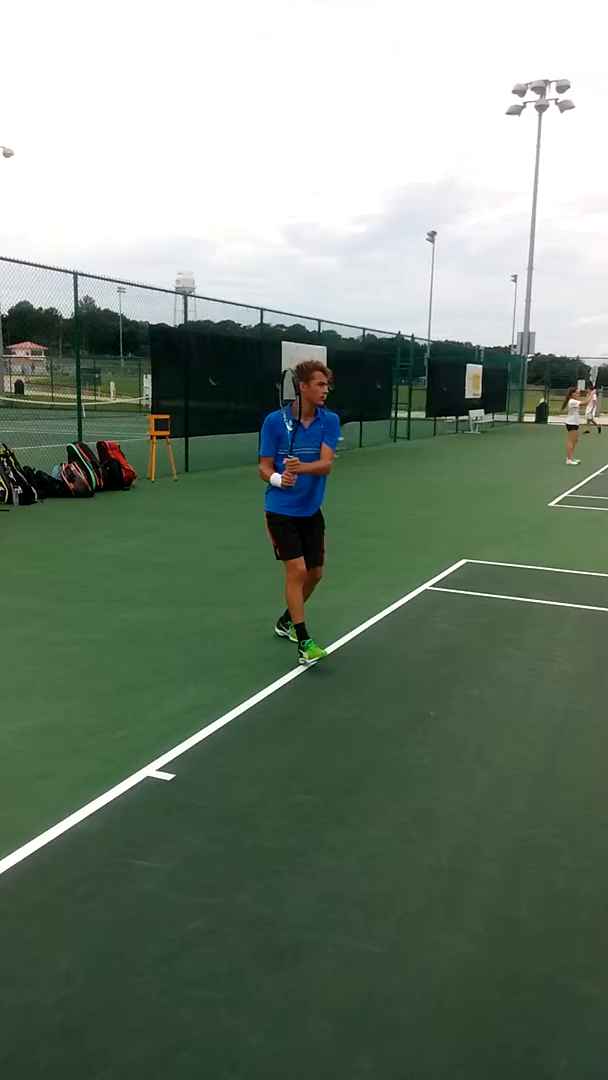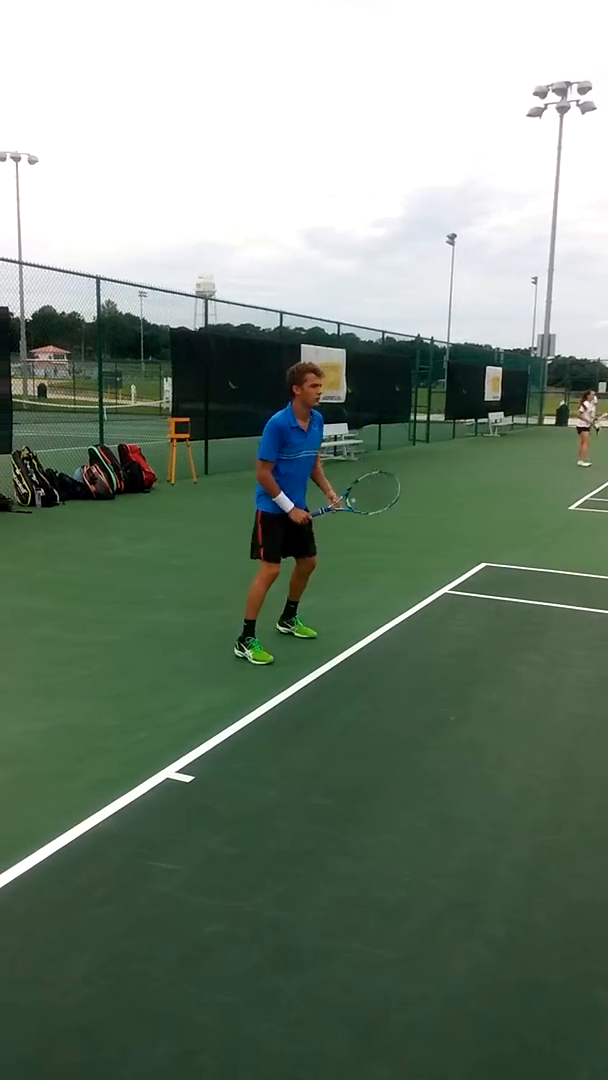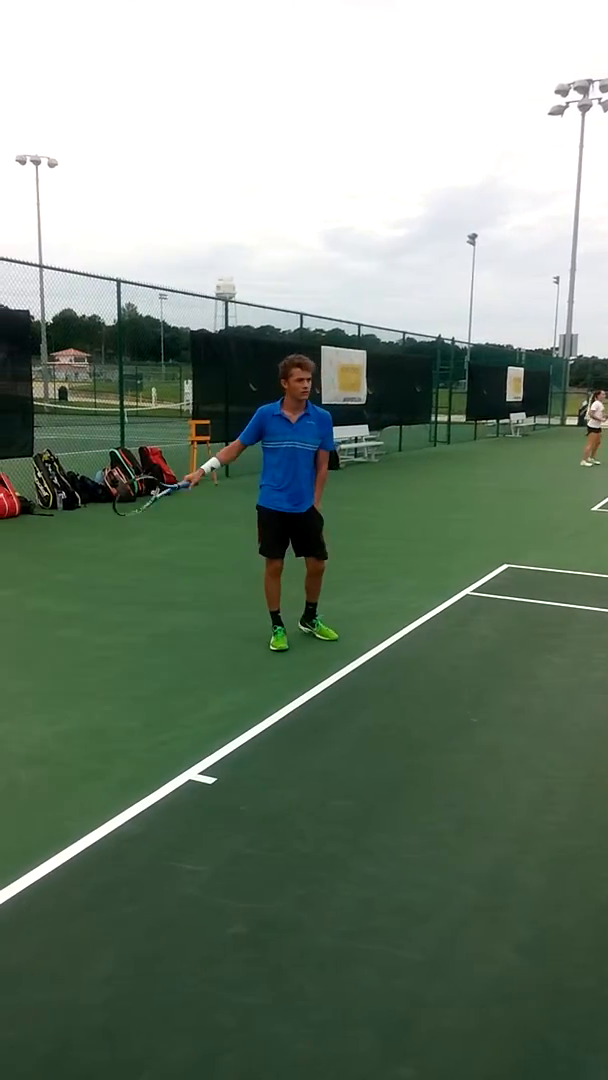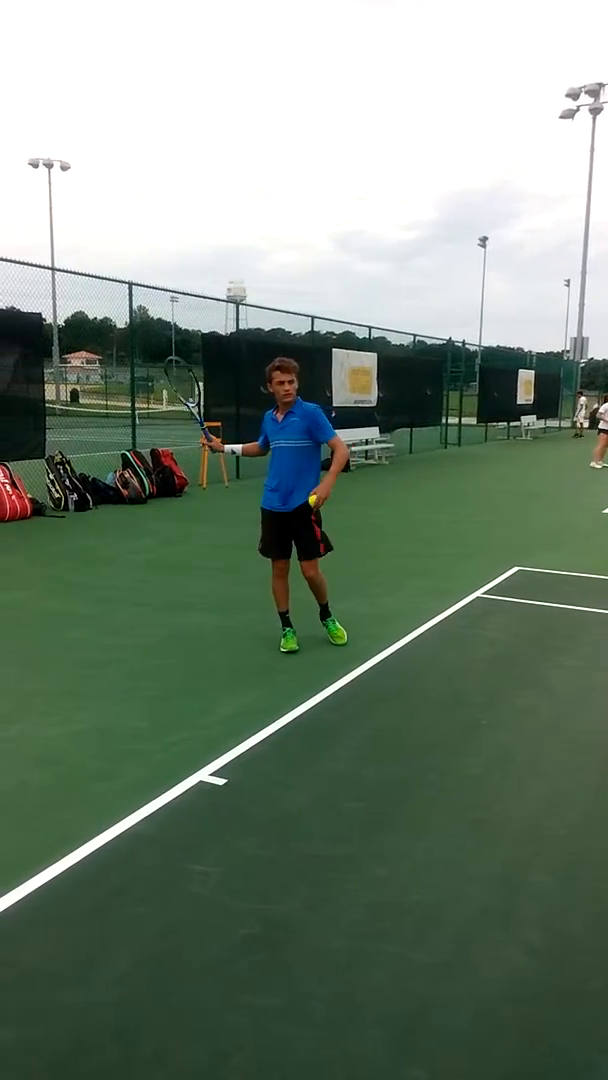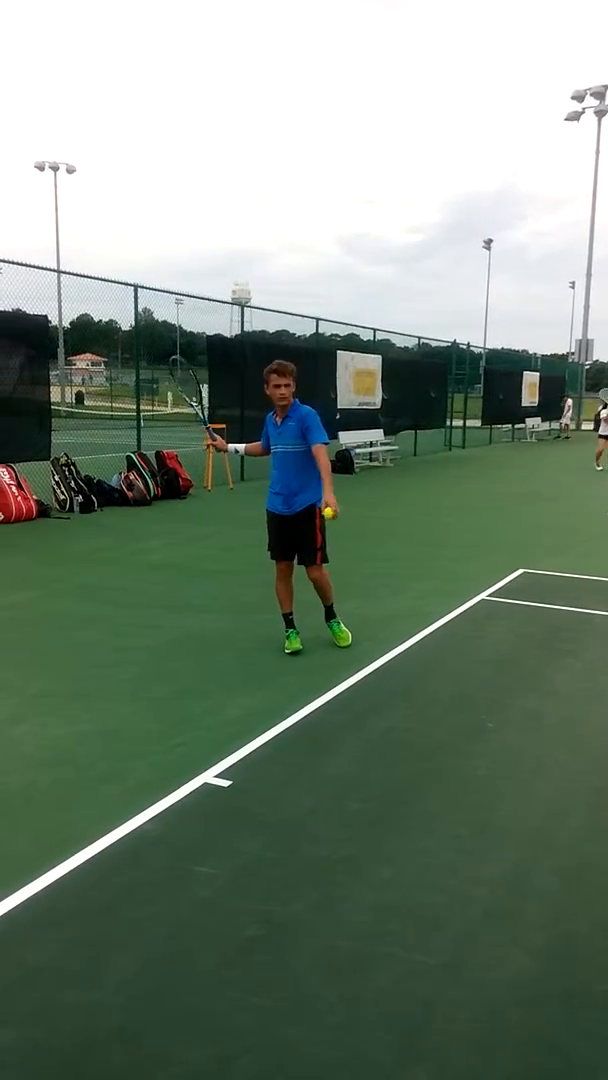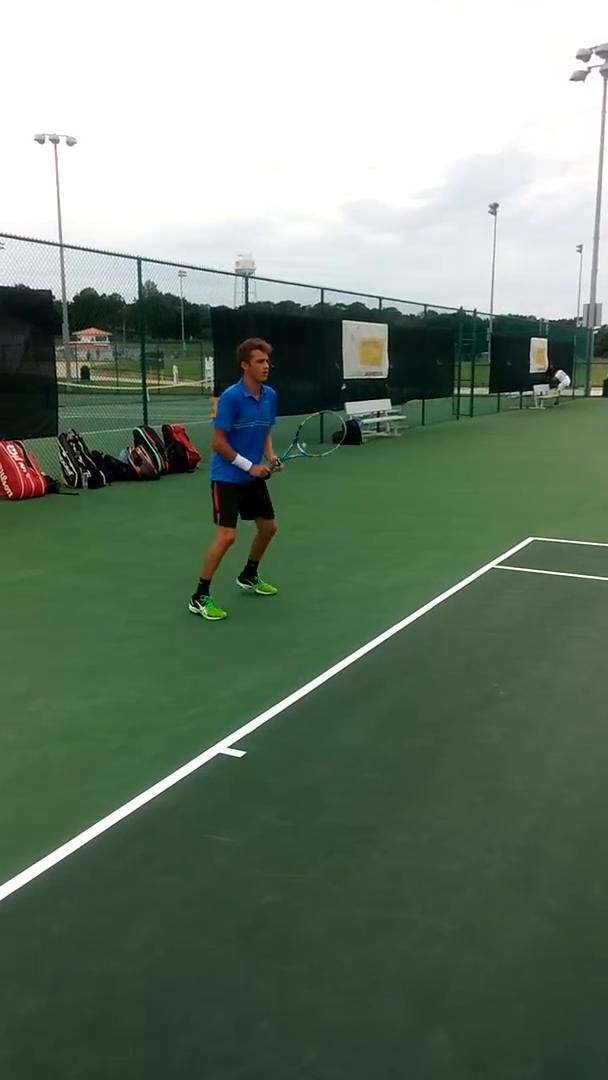
dt=0.7s
person 1, frame 1
left shoulder: (331, 420)
right shoulder: (274, 421)
left elbow: (326, 462)
right elbow: (264, 468)
left wrist: (301, 468)
right wrist: (280, 479)
left hip: (312, 511)
right hip: (281, 510)
left knee: (314, 572)
right knee: (296, 570)
left ankle: (287, 621)
right ankle: (302, 643)
person 1, frame 2
left shoulder: (317, 420)
right shoulder: (278, 424)
right elbow: (263, 473)
left wrist: (328, 490)
right wrist: (290, 508)
left hip: (297, 508)
right hip: (272, 509)
left knee: (308, 562)
right knee: (269, 571)
left ankle: (288, 619)
right ankle: (246, 639)
person 1, frame 3
left shoulder: (322, 418)
right shoulder: (265, 415)
left elbow: (322, 465)
right elbow: (236, 447)
left wrist: (315, 503)
right wrist: (203, 469)
left hip: (306, 507)
right hip: (272, 506)
left knee: (317, 565)
right knee: (274, 566)
left ankle: (310, 619)
right ankle: (277, 627)
person 1, frame 4
left shoulder: (311, 413)
right shoulder: (269, 418)
left elbow: (341, 450)
left wrist: (327, 484)
right wrist: (224, 447)
left hip: (304, 505)
right hip: (273, 506)
left knee: (310, 570)
right knee: (279, 567)
left ankle: (326, 617)
right ankle: (286, 628)
person 1, frame 5
left shoulder: (307, 415)
right shoulder: (270, 420)
left elbow: (321, 454)
left wrist: (327, 492)
right wrist: (229, 447)
left hip: (307, 507)
right hip: (277, 508)
left knee: (315, 571)
right knee: (283, 568)
left ankle: (332, 619)
right ankle: (290, 629)
person 1, frame 6
left shoulder: (270, 395)
right shoulder: (231, 397)
right elbow: (218, 442)
left wrist: (270, 457)
right wrist: (249, 466)
left hip: (253, 475)
right hip: (227, 476)
left knee: (269, 527)
right knee: (227, 535)
left ankle: (249, 575)
right ankle: (200, 596)
